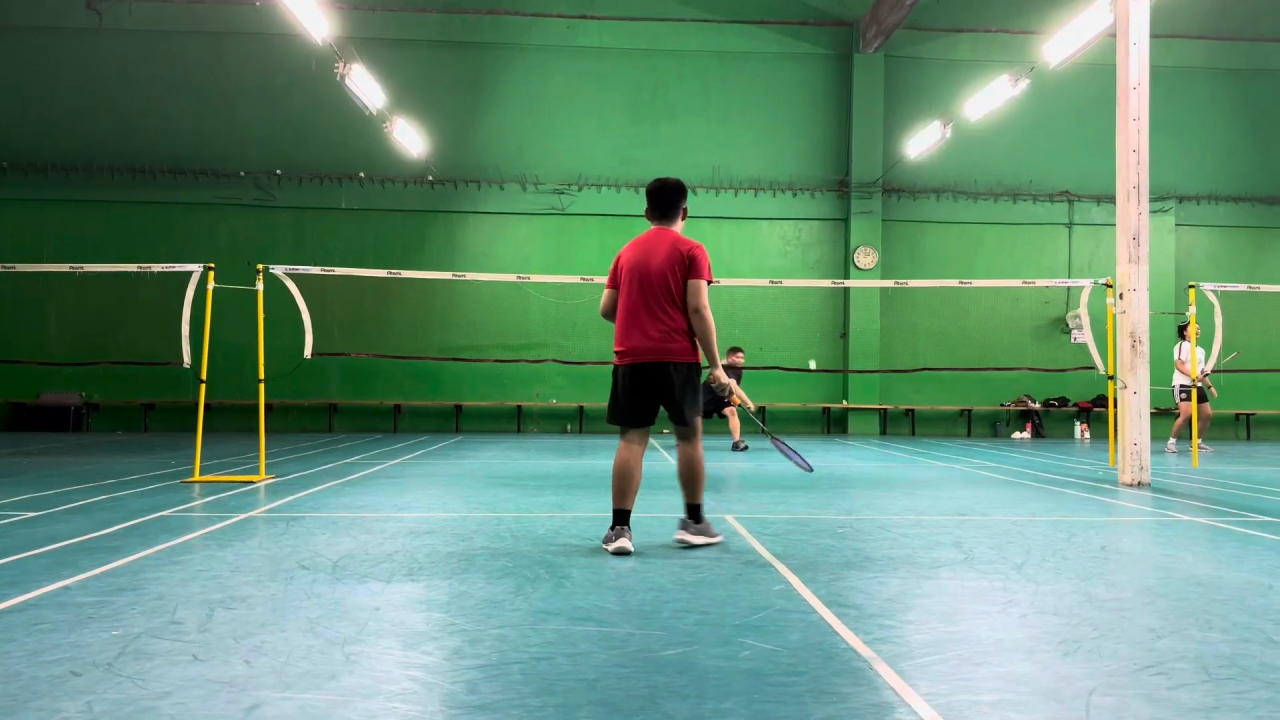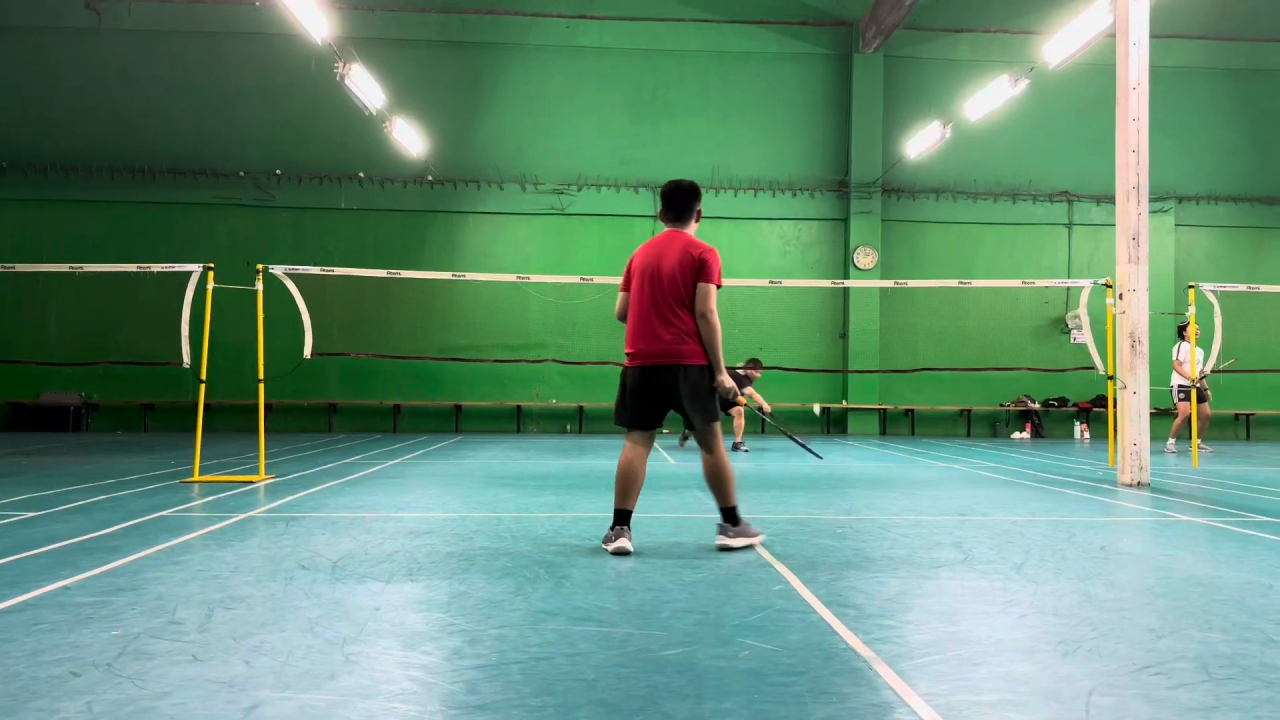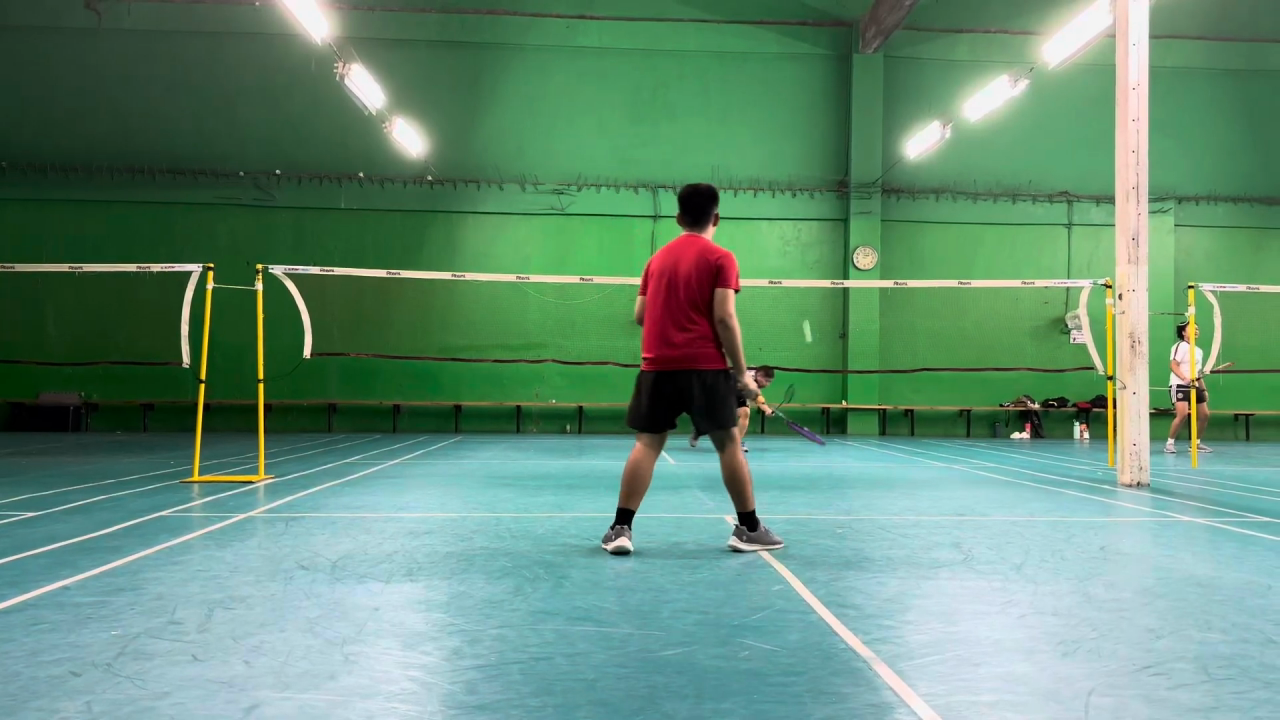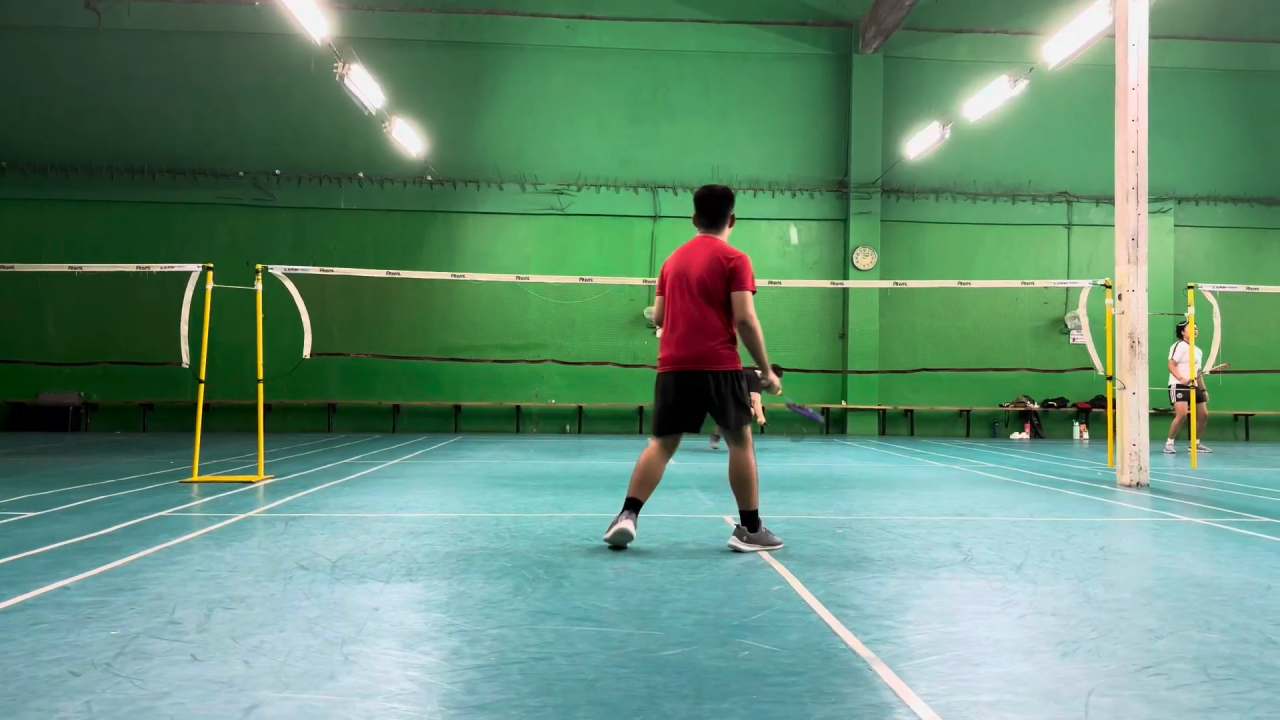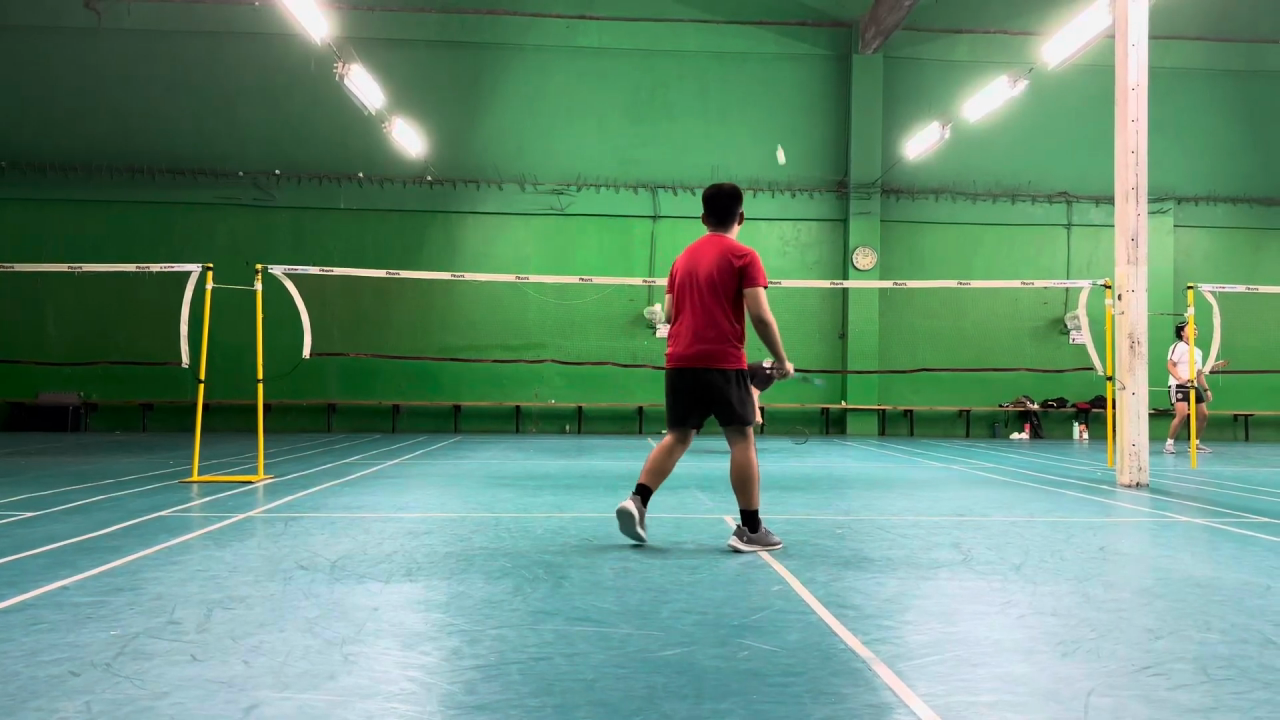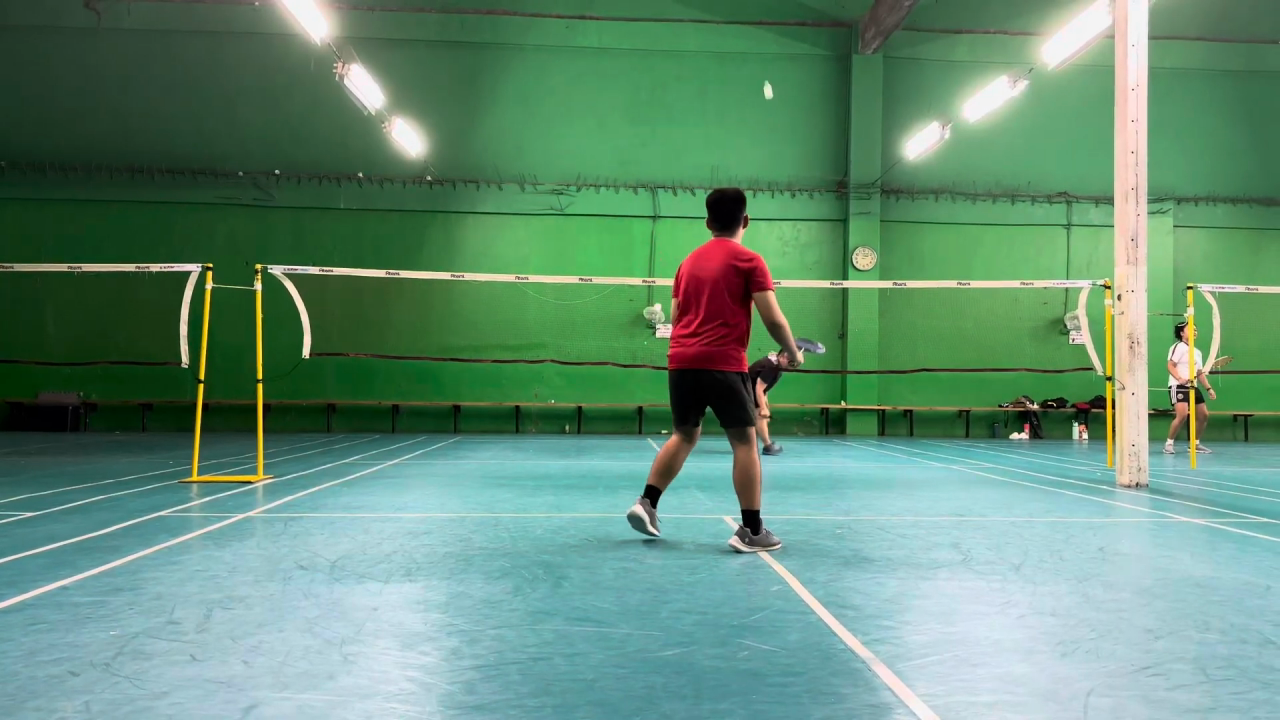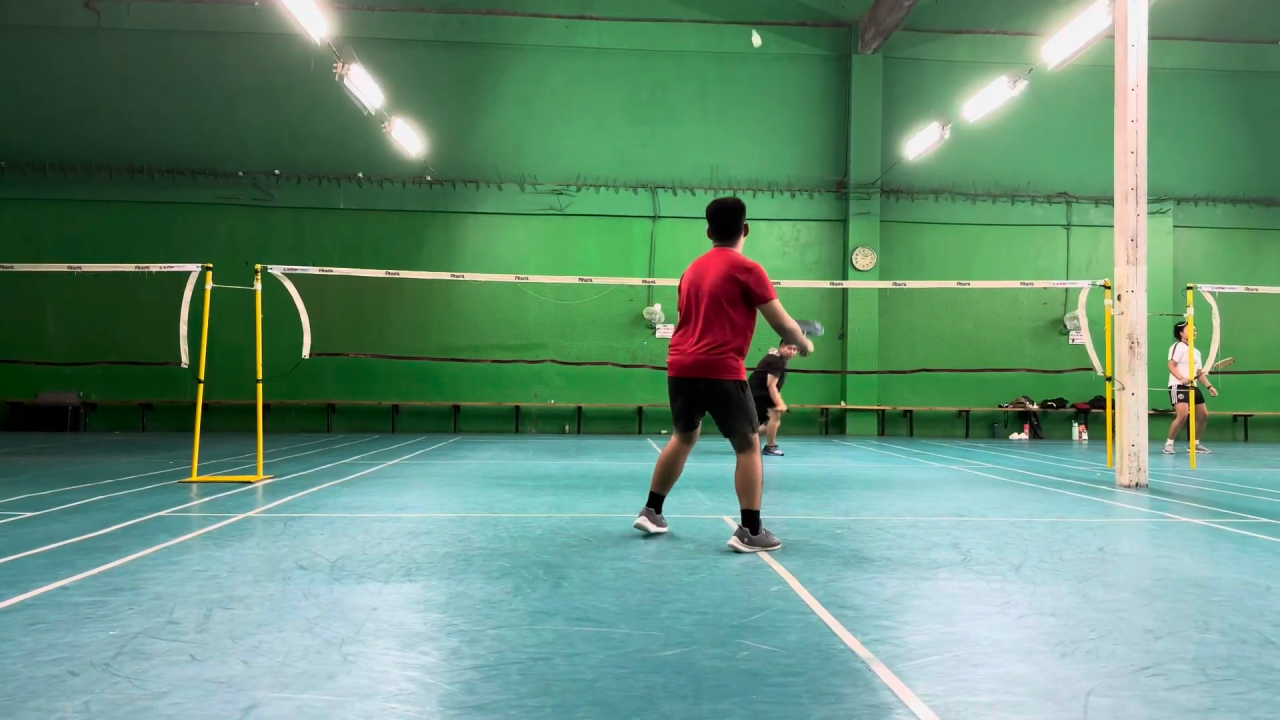
dt=0.1s
person 1, frame 1
left shoulder: (627, 252)
right shoulder: (691, 250)
left elbow: (606, 309)
right elbow: (698, 309)
right wrist: (716, 365)
left hip: (632, 359)
right hip: (677, 358)
left knee: (632, 442)
right knee: (689, 437)
left ankle: (620, 529)
right ankle: (694, 522)
person 1, frame 2
left shoulder: (639, 254)
right shoulder: (703, 254)
left elbow: (622, 311)
right elbow: (706, 313)
right wrist: (720, 369)
left hip: (642, 362)
right hip: (687, 362)
left knee: (637, 443)
right knee: (711, 441)
left ankle: (620, 529)
right ankle: (732, 524)
person 1, frame 3
left shoulder: (657, 258)
right shoulder: (720, 258)
left elbow: (641, 315)
right elbow: (724, 318)
right wrist: (742, 373)
left hip: (658, 366)
right hip: (704, 367)
left knee: (646, 445)
right knee: (728, 444)
left ankle: (620, 528)
right ankle: (749, 528)
person 1, frame 4
left shoulder: (674, 259)
right shoulder: (734, 259)
left elbow: (658, 317)
right elbow: (744, 319)
right wrist: (766, 370)
left hip: (672, 366)
right hip: (717, 366)
left knee: (661, 445)
right knee: (740, 442)
left ankle: (626, 517)
right ankle: (750, 529)
person 1, frame 5
left shoulder: (683, 257)
right shoulder: (744, 257)
left elbow: (669, 315)
right elbow: (760, 315)
right wrist: (781, 360)
left hip: (680, 362)
right hip: (723, 363)
left knee: (676, 438)
right knee: (742, 441)
left ankle: (637, 501)
right ankle: (749, 529)
person 1, frame 6
left shoulder: (690, 261)
right shoulder: (748, 261)
right elbow: (772, 317)
right wrist: (792, 350)
left hip: (682, 362)
right hip: (722, 364)
left knee: (684, 436)
right knee: (745, 439)
left ankle: (646, 505)
right ankle: (750, 529)
person 1, frame 7
left shoulder: (692, 269)
right shoulder: (747, 271)
right elbow: (782, 324)
right wrist: (803, 343)
left hip: (681, 369)
right hip: (721, 372)
left knee: (683, 438)
right knee: (748, 446)
left ankle: (651, 510)
right ankle: (750, 530)
